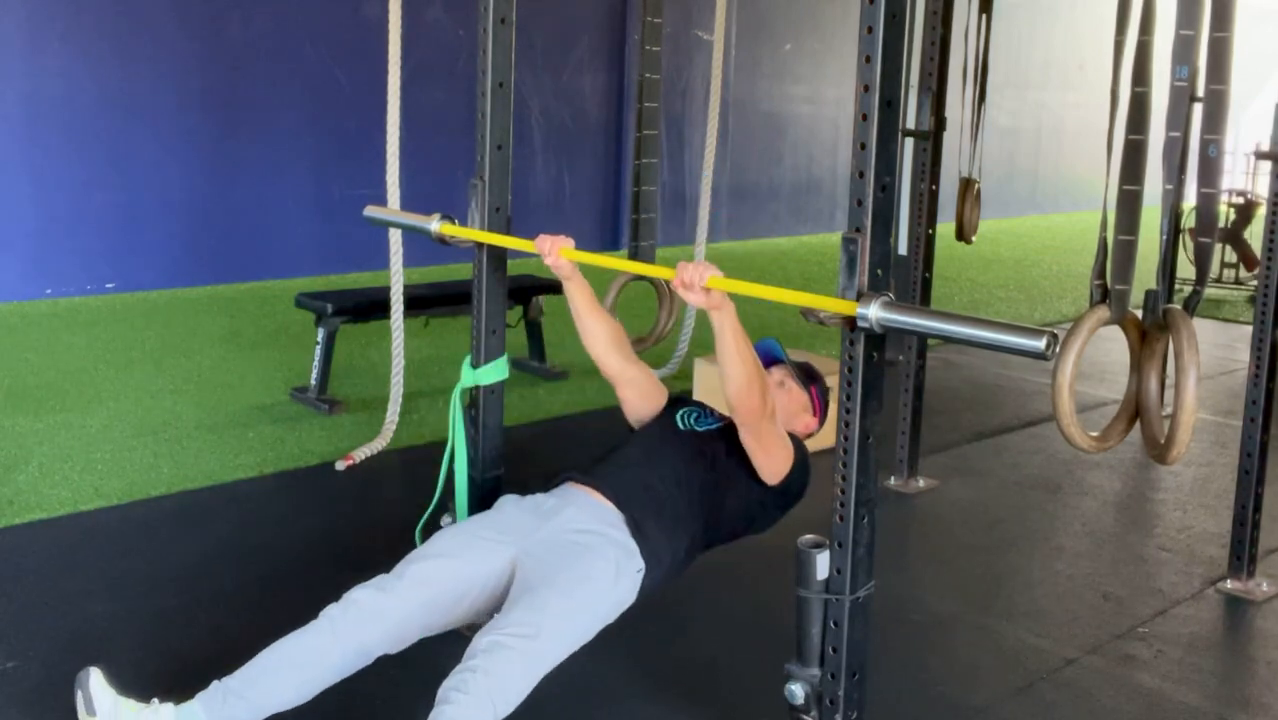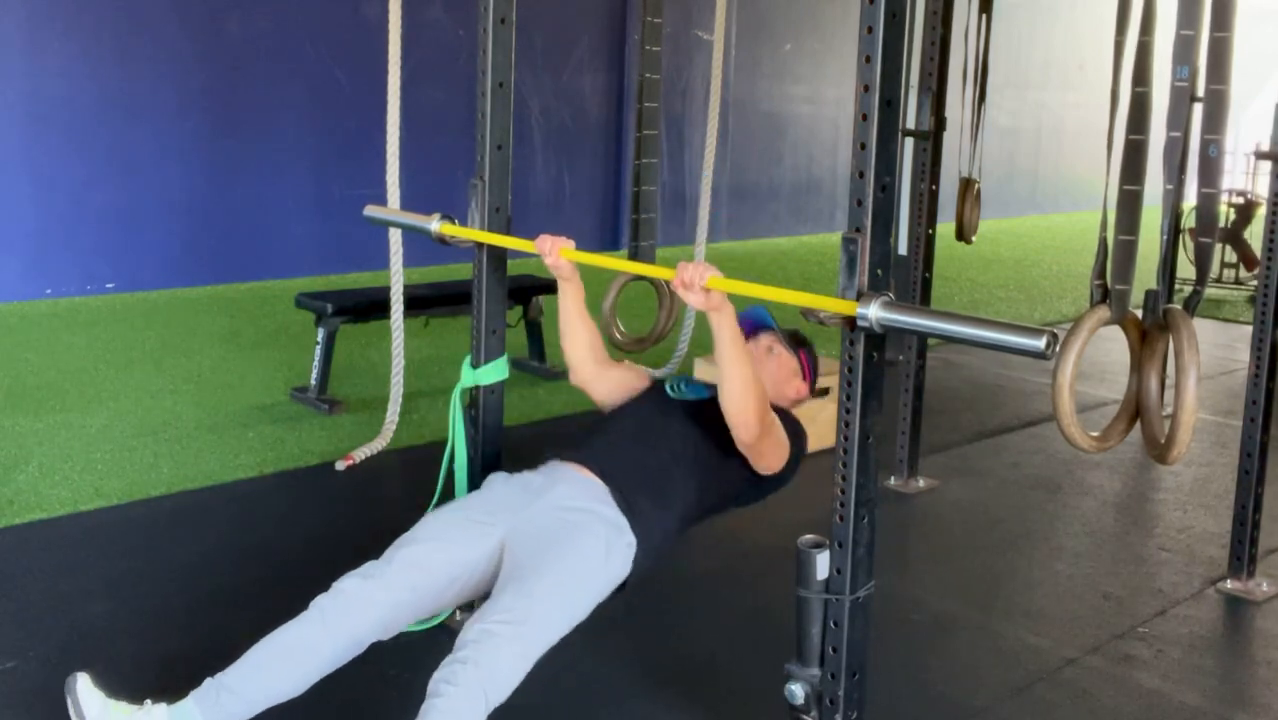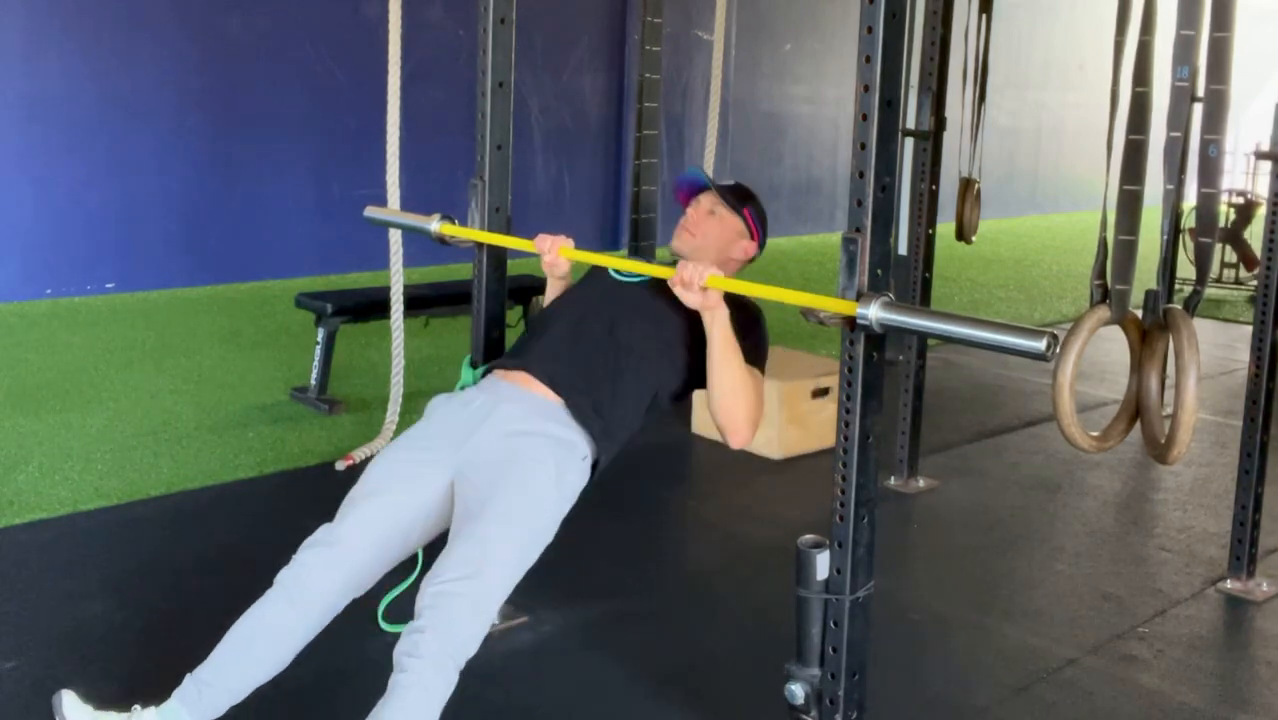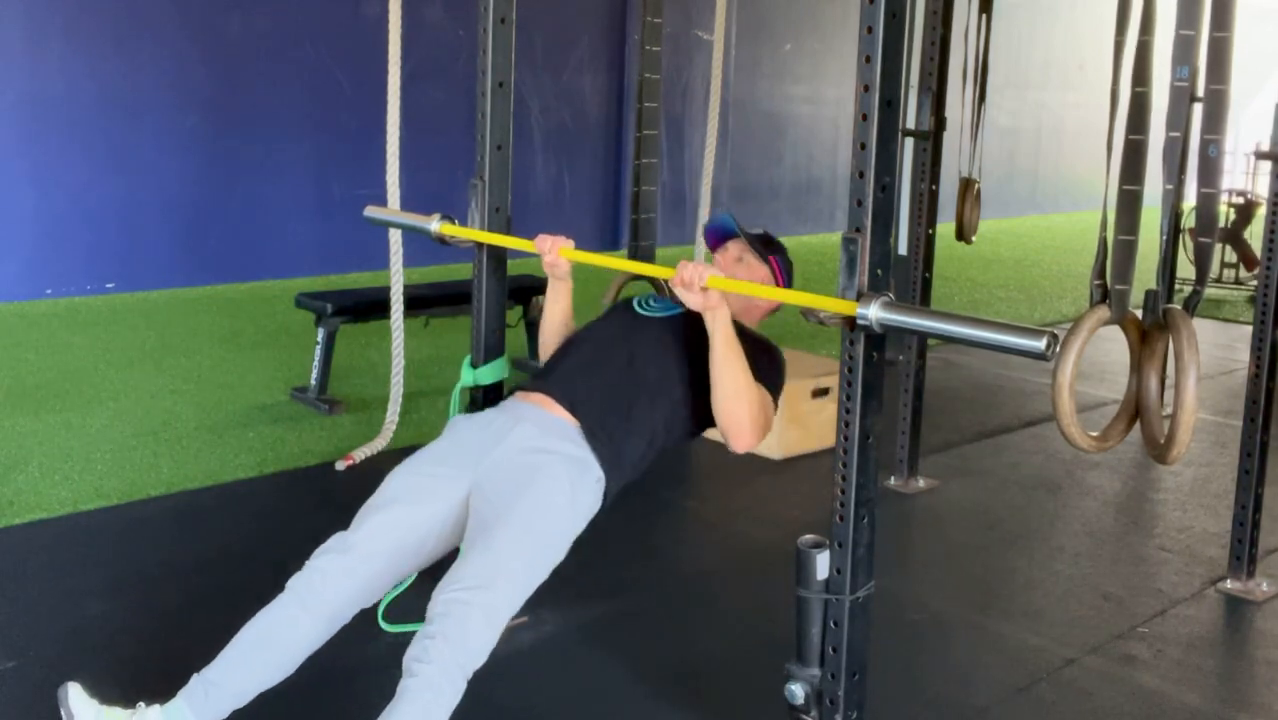
dt=0.4s
person 1, frame 1
left shoulder: (776, 470)
right shoulder: (685, 419)
left elbow: (751, 408)
right elbow: (617, 360)
left wrist: (720, 309)
right wrist: (568, 271)
left hip: (606, 550)
right hip: (532, 513)
right knee: (375, 609)
person 1, frame 2
left shoulder: (777, 443)
right shoulder: (681, 394)
left elbow: (749, 427)
right elbow: (589, 370)
left wrist: (720, 312)
right wrist: (566, 275)
left hip: (598, 528)
right hip: (523, 490)
right knee: (365, 596)
person 1, frame 3
left shoulder: (734, 318)
right shoulder: (628, 270)
left elbow: (737, 429)
left wrist: (714, 310)
right wrist: (557, 276)
left hip: (547, 442)
right hip: (468, 409)
left knee: (447, 616)
right knee: (329, 560)
person 1, frame 4
left shoulder: (750, 353)
right shoulder: (651, 303)
left elbow: (743, 434)
left wrist: (718, 312)
right wrist: (561, 279)
left hip: (562, 461)
right hip: (487, 430)
left knee: (460, 619)
right knee: (342, 567)
